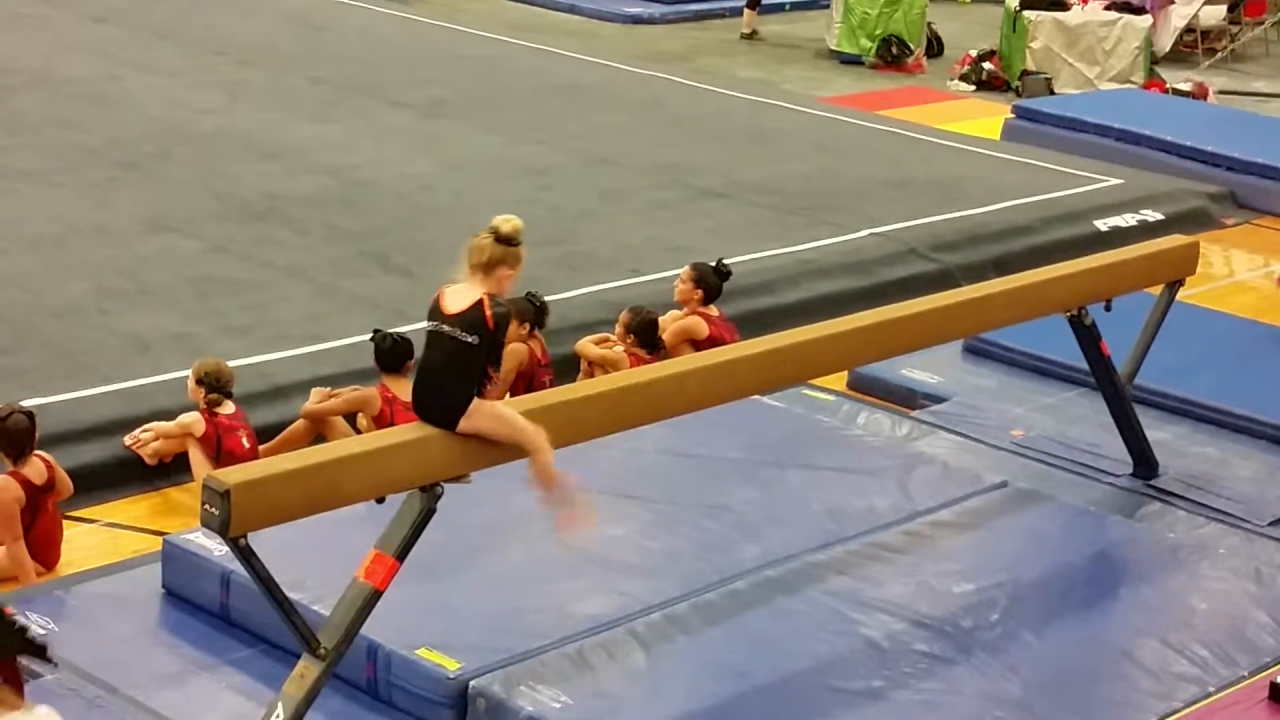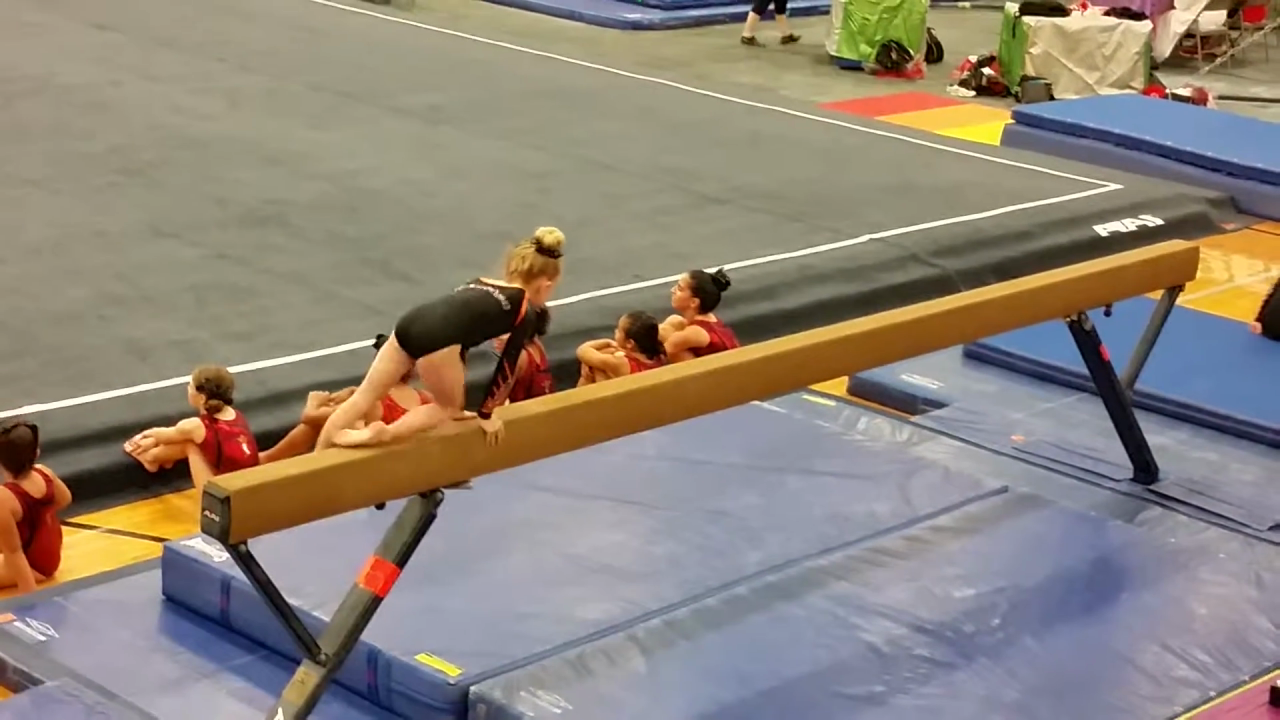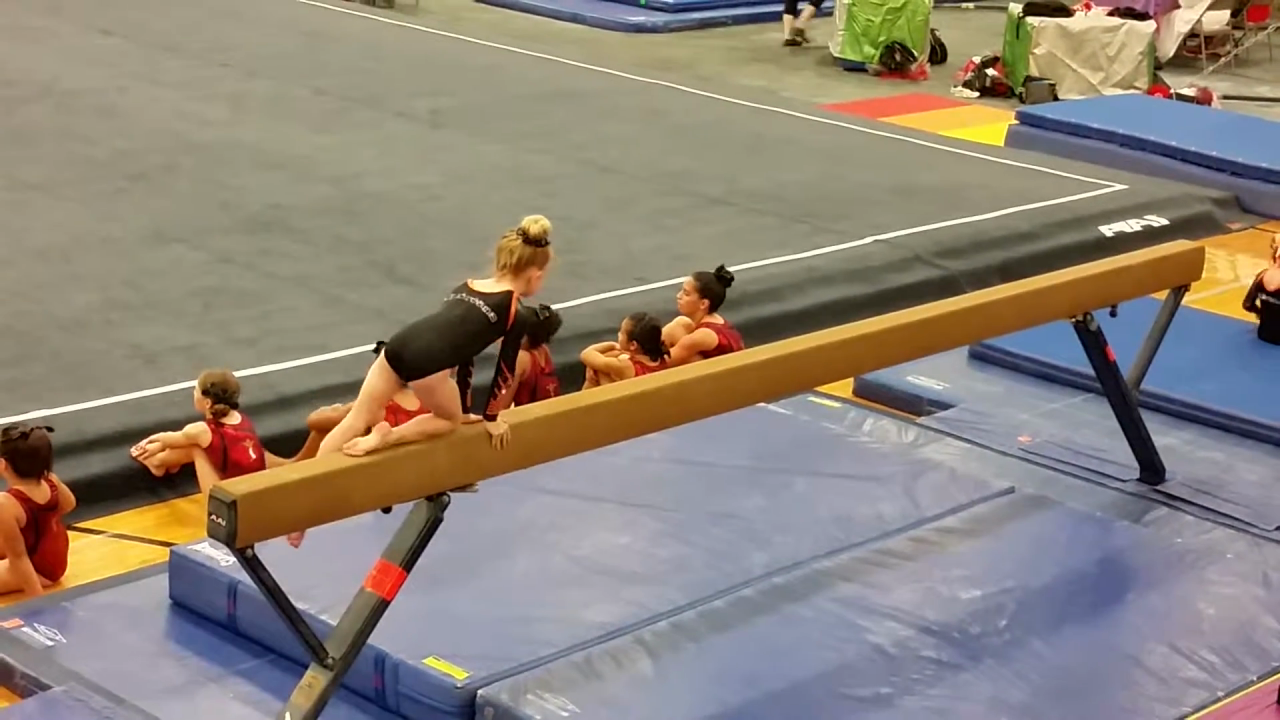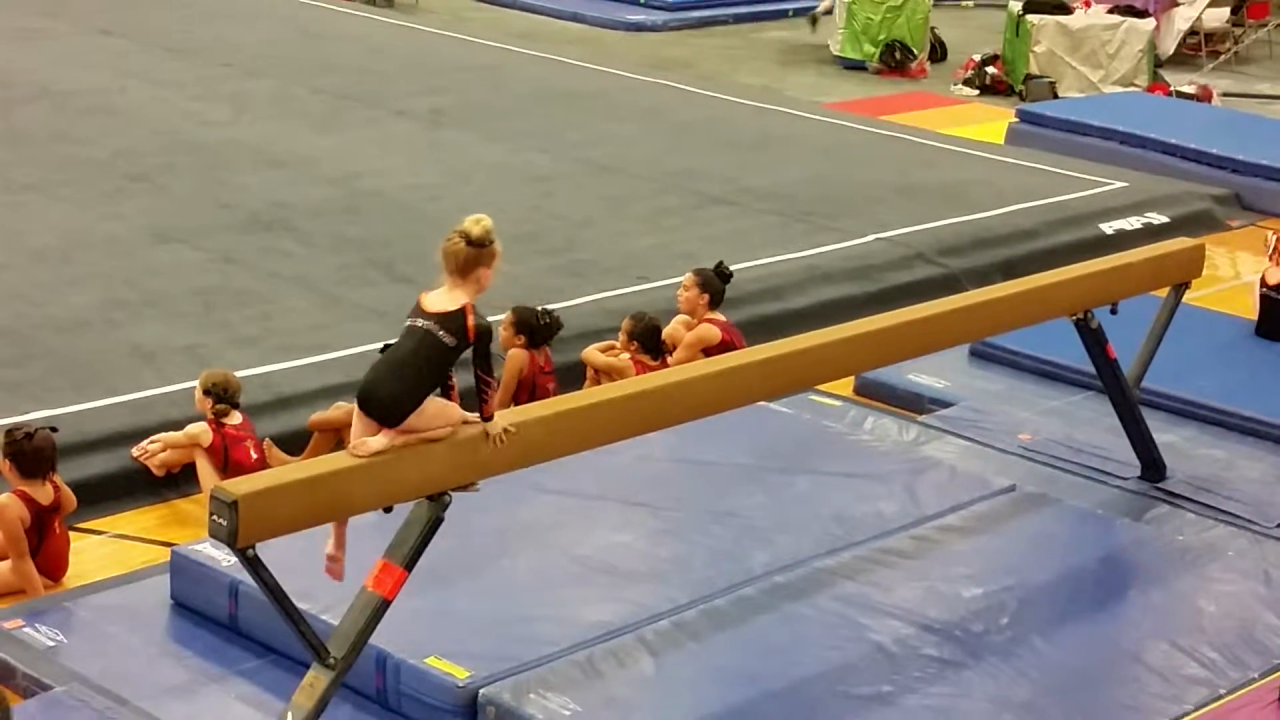
dt=0.5s
person 1, frame 1
left shoulder: (440, 297)
right shoulder: (496, 313)
right elbow: (490, 367)
right wrist: (484, 405)
left hip: (422, 407)
right hip: (455, 409)
right knee: (536, 440)
right ankle: (562, 502)
person 1, frame 2
left shoulder: (476, 285)
right shoulder: (524, 316)
right elbow: (506, 370)
left wrist: (460, 399)
right wrist: (486, 415)
left hip: (410, 323)
right hip: (435, 340)
left knee: (361, 400)
right knee: (447, 408)
right ankle: (382, 433)
person 1, frame 3
left shoulder: (467, 287)
right shoulder: (517, 316)
right elbow: (504, 372)
left wrist: (464, 409)
right wrist: (491, 419)
left hip: (399, 345)
right hip: (425, 362)
left knee: (355, 420)
right knee: (450, 419)
right ankle: (386, 436)
person 1, frame 4
left shoulder: (423, 300)
right shoulder: (476, 324)
right elbow: (484, 376)
left wrist: (456, 408)
right wrist: (488, 419)
left hip: (370, 388)
right hip: (398, 403)
left knee: (355, 462)
right knee: (452, 420)
left ankle: (337, 544)
right ankle: (389, 440)
